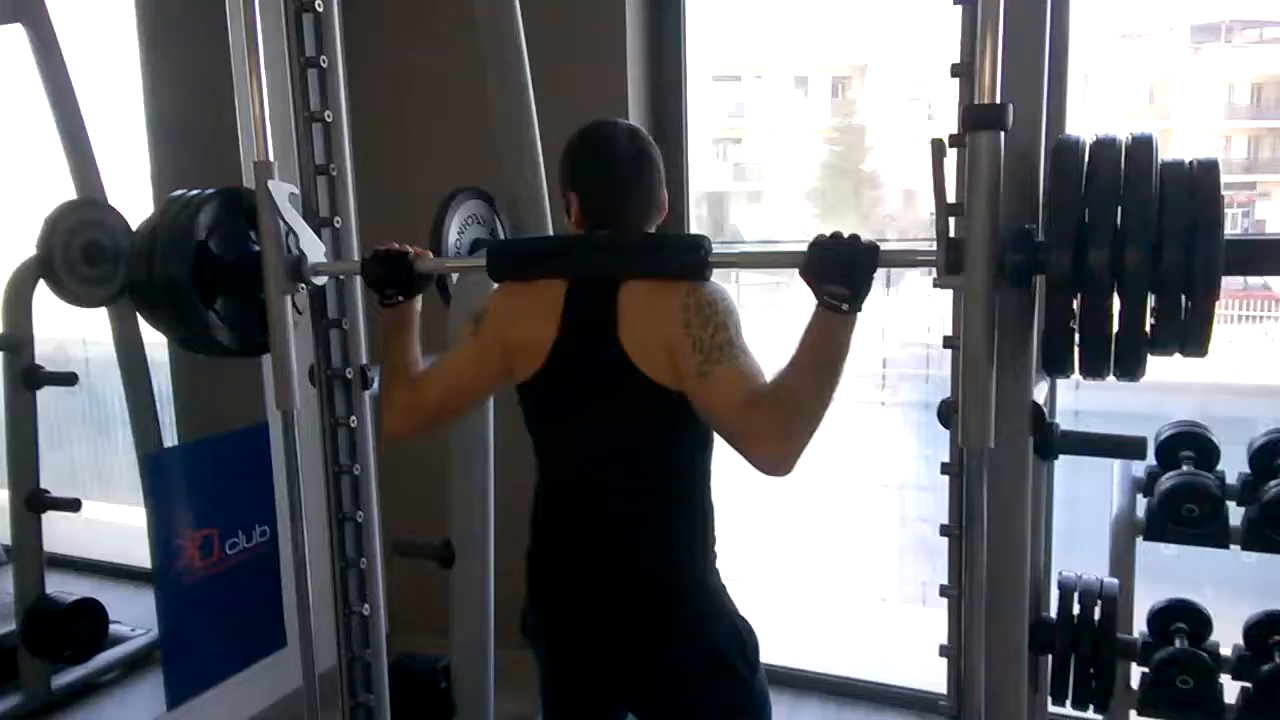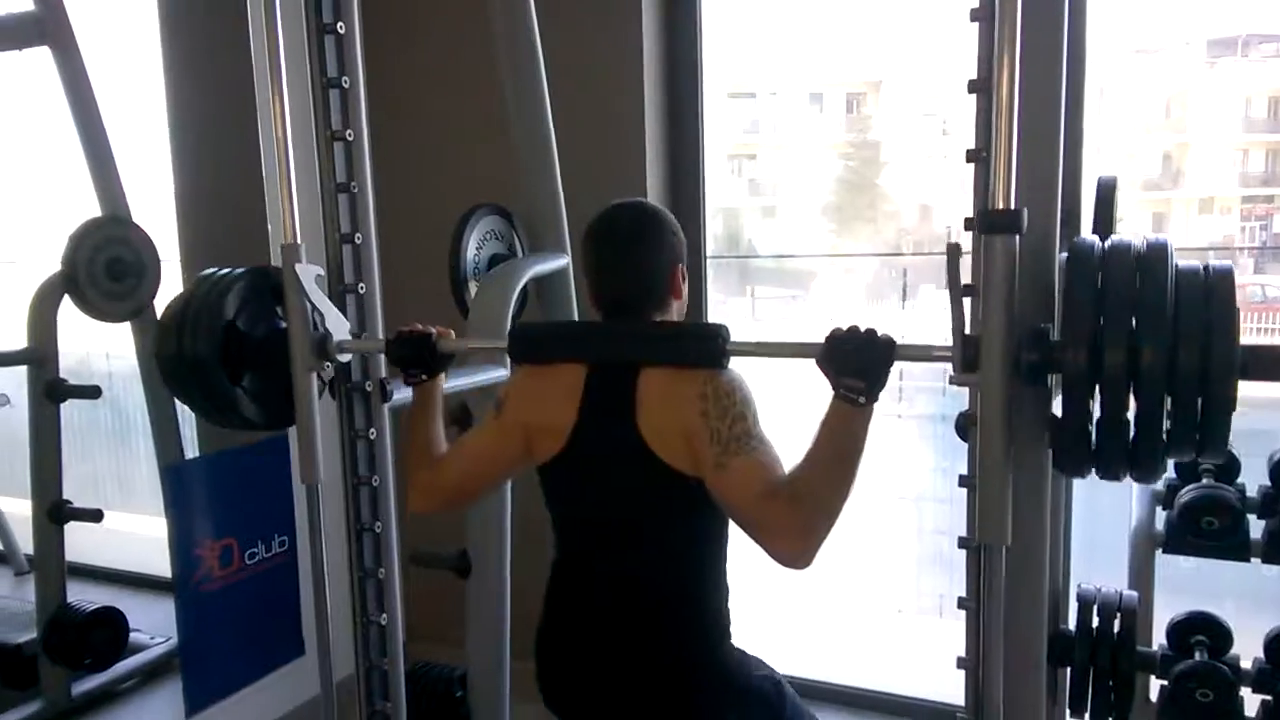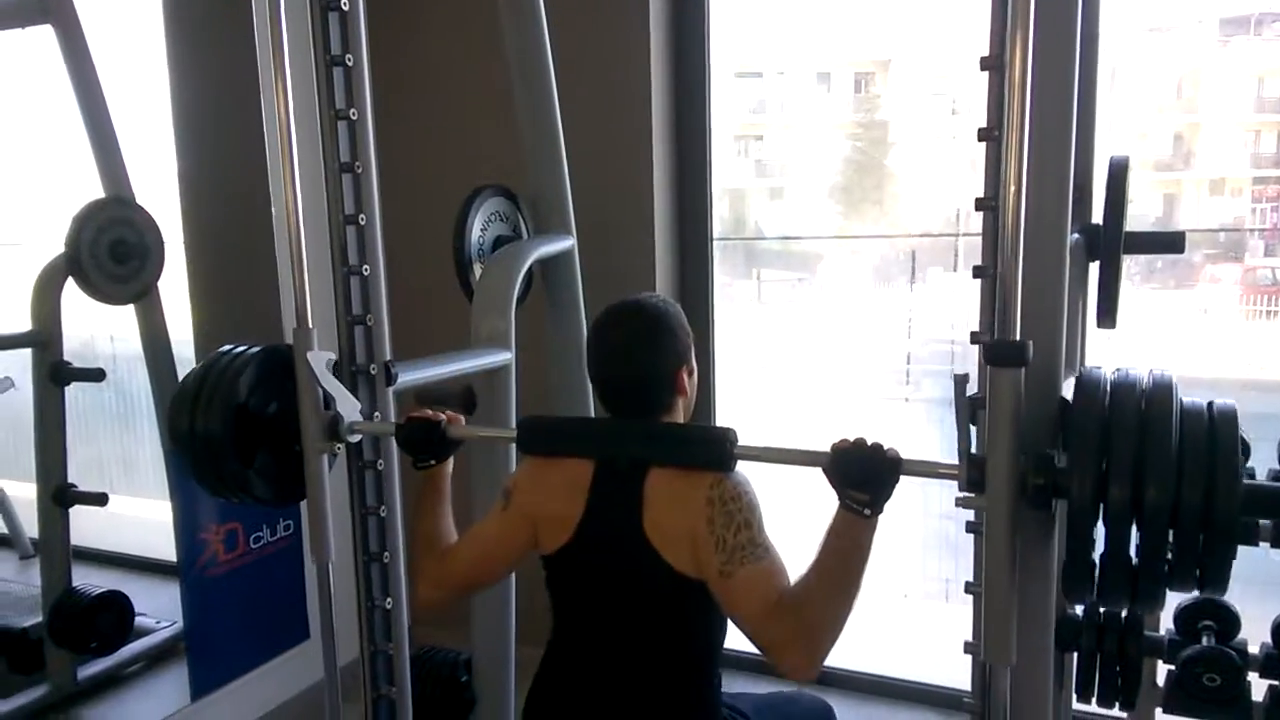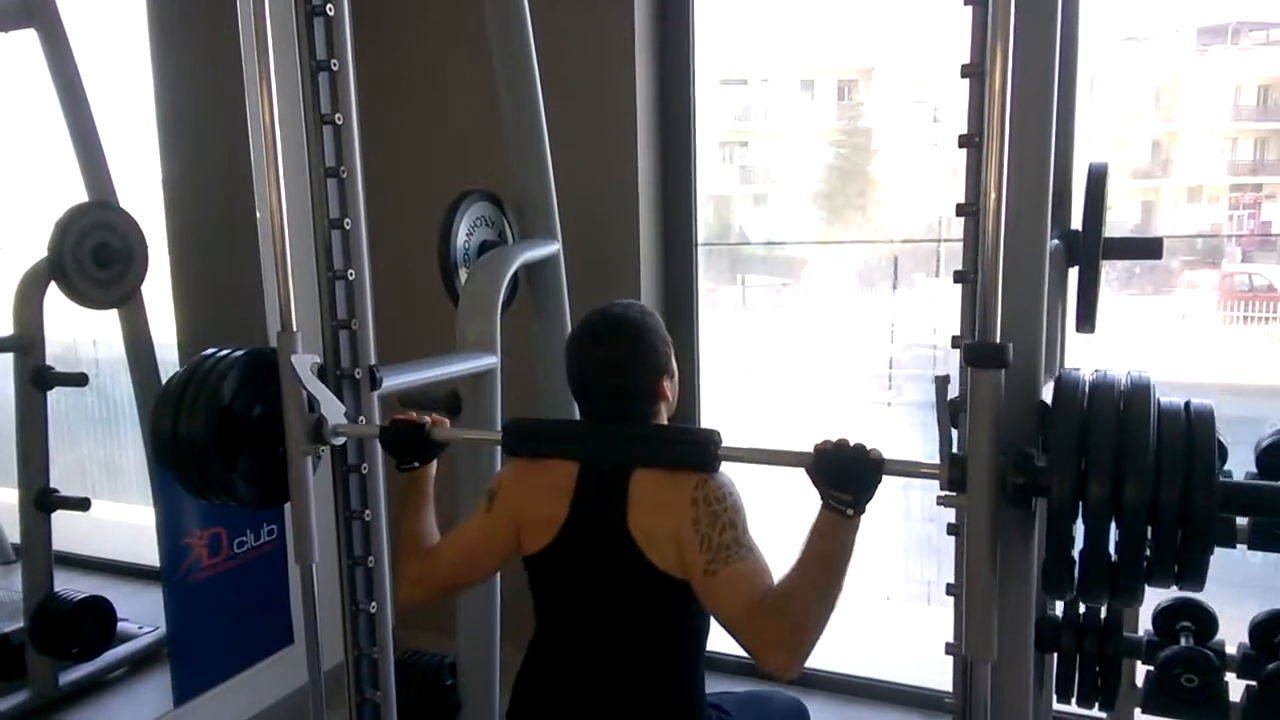
dt=0.4s
person 1, frame 1
left shoulder: (519, 303)
right shoulder: (682, 301)
left elbow: (404, 411)
right elbow: (773, 443)
left wrist: (401, 301)
right wrist: (836, 306)
left hip: (561, 603)
right hip: (675, 610)
person 1, frame 2
left shoulder: (540, 383)
right shoulder: (699, 389)
left elbow: (428, 493)
right elbow: (791, 535)
left wrist: (426, 381)
right wrist: (852, 398)
left hip: (570, 672)
person 1, frame 3
left shoulder: (547, 475)
right shoulder: (706, 491)
left elbow: (433, 584)
right elbow: (796, 649)
left wrist: (437, 464)
right wrist: (857, 509)
person 1, frame 4
left shoulder: (531, 477)
right shoulder: (690, 492)
left elbow: (416, 581)
right elbow: (779, 648)
left wrist: (420, 466)
right wrist: (840, 509)
